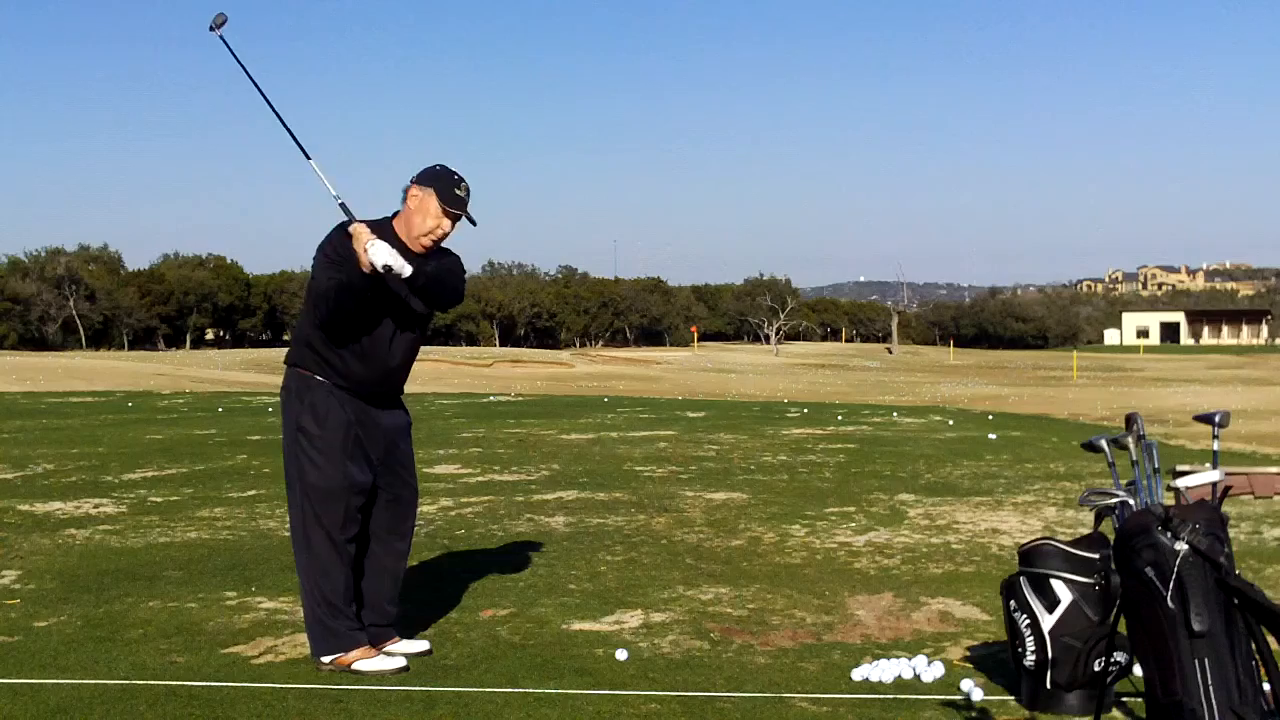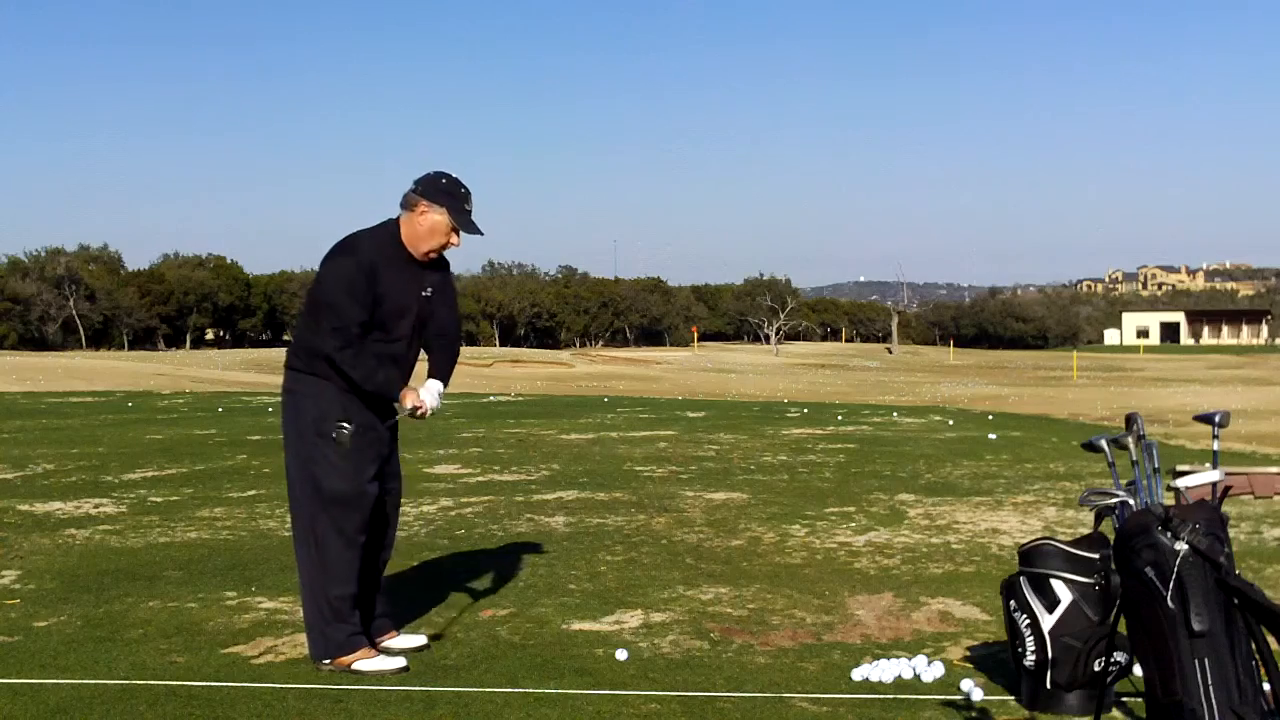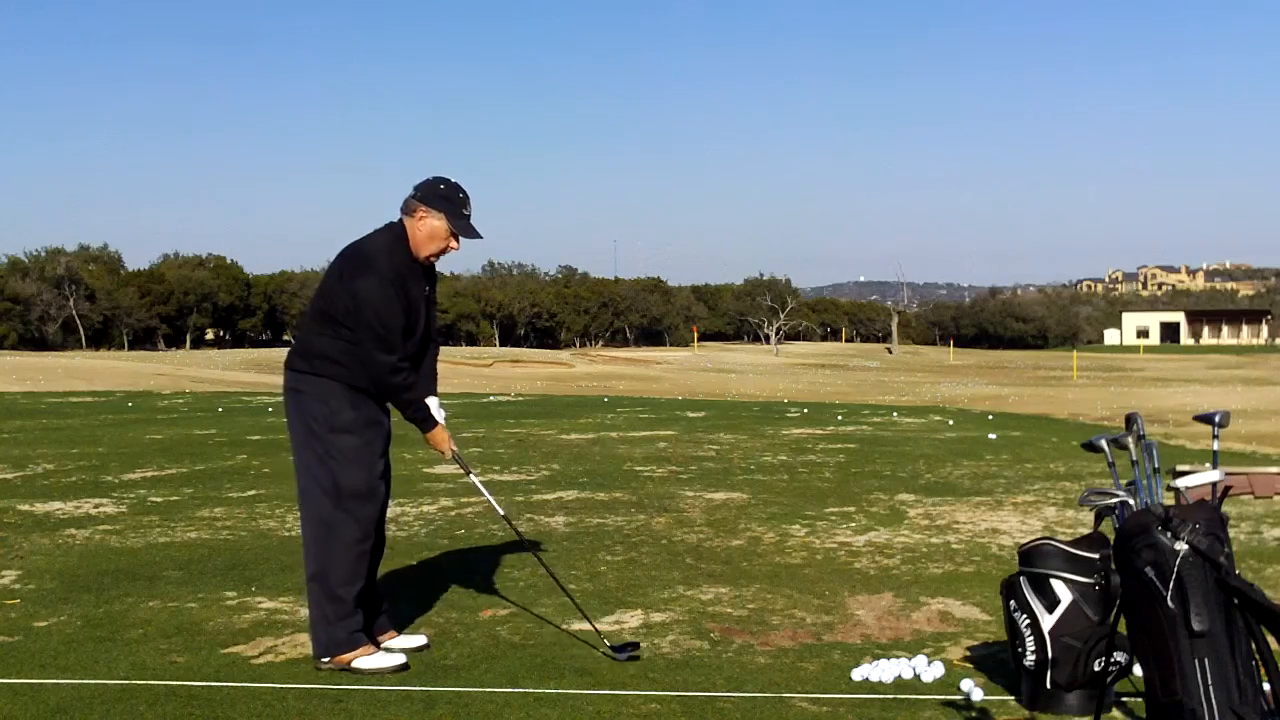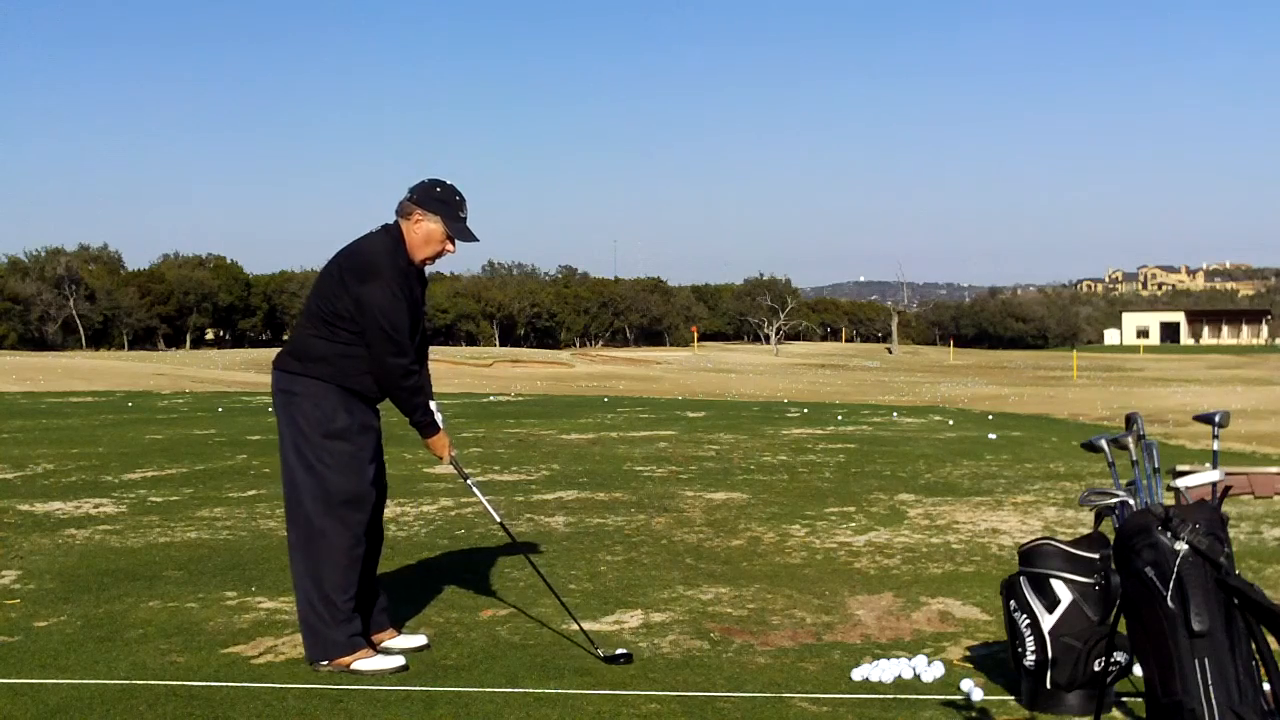
dt=0.5s
person 1, frame 1
left shoulder: (442, 264)
right shoulder: (344, 242)
left elbow: (448, 294)
right elbow: (330, 315)
left wrist: (399, 268)
right wrist: (363, 269)
left hip: (384, 404)
right hip: (323, 395)
left knee: (392, 512)
right knee: (332, 513)
left ankle: (376, 630)
right ankle: (339, 643)
person 1, frame 2
left shoulder: (435, 269)
right shoulder: (356, 256)
left elbow: (445, 333)
right elbow: (340, 343)
left wrist: (434, 383)
right wrist: (399, 393)
left hip: (374, 401)
right hip: (324, 395)
left knee: (377, 511)
right knee: (337, 511)
left ankle: (371, 624)
right ankle: (339, 643)
person 1, frame 3
left shoulder: (420, 267)
right shoulder: (372, 264)
left elbow: (424, 338)
right elbow: (385, 359)
left wrist: (430, 399)
right wrist: (427, 424)
left hip: (361, 395)
right hip: (326, 392)
left knee: (366, 505)
right knee: (345, 506)
left ankle: (370, 624)
right ankle: (340, 640)
person 1, frame 4
left shoulder: (406, 267)
right shoulder: (376, 265)
left elbow: (411, 349)
right elbow: (392, 361)
left wrist: (430, 408)
right wrist: (428, 428)
left hip: (349, 397)
right hip: (317, 393)
left knee: (364, 507)
right knee: (334, 510)
left ankle: (370, 624)
right ankle: (336, 644)
